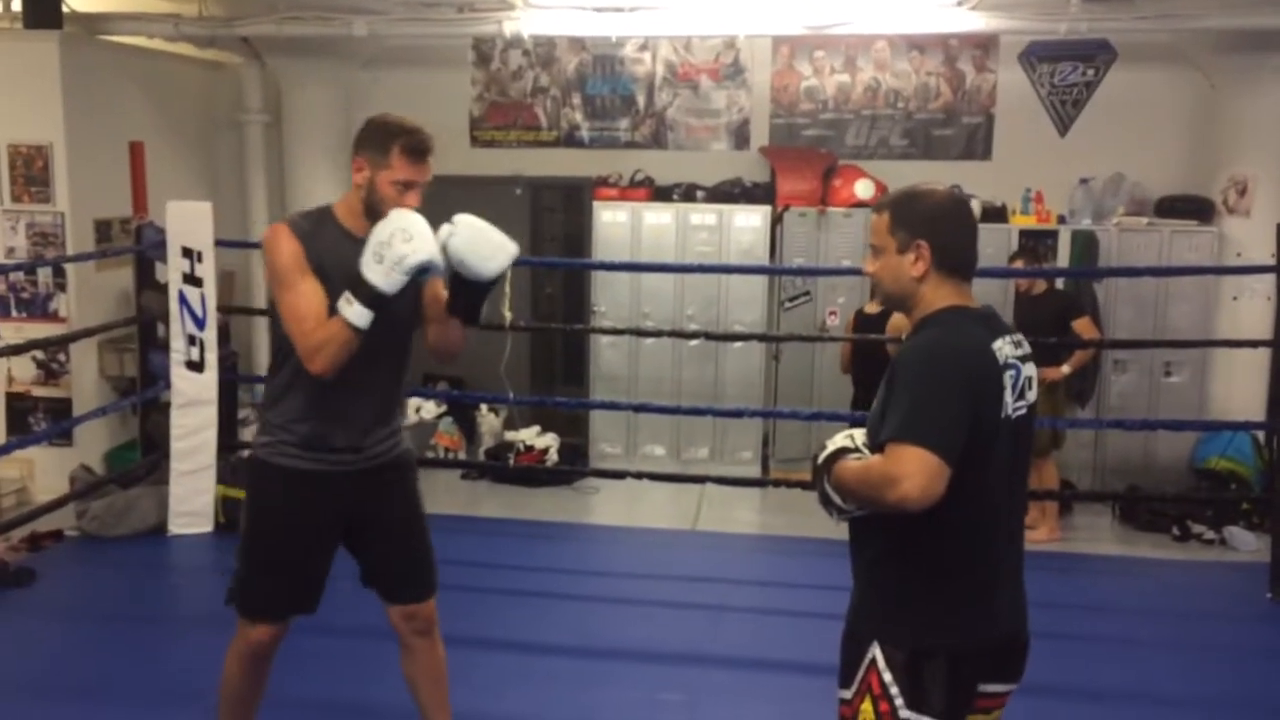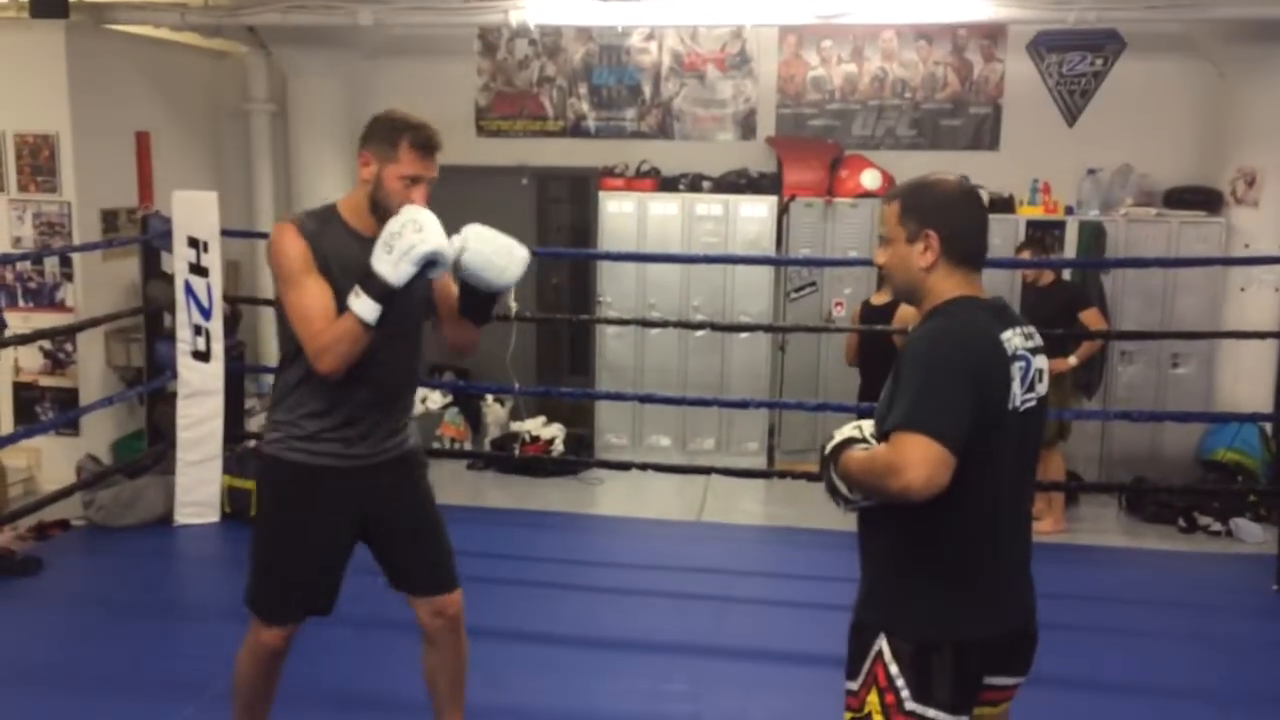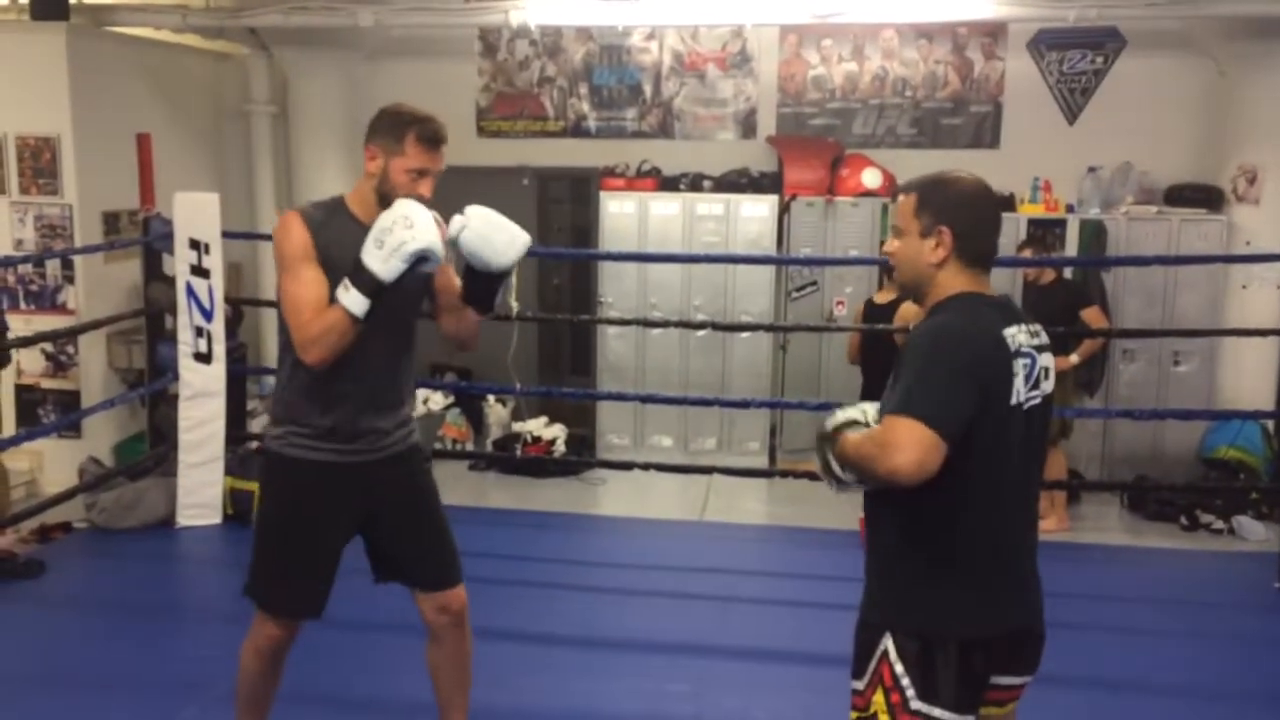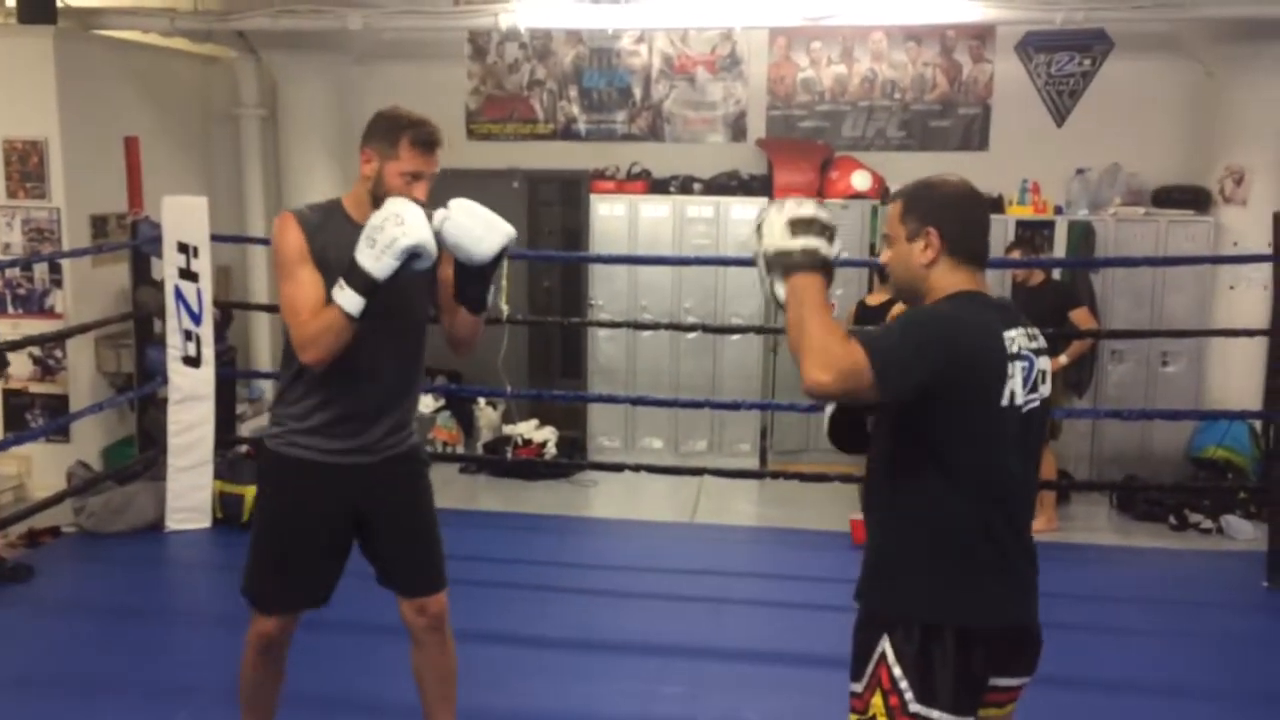
dt=0.3s
person 1, frame 1
left shoulder: (413, 239)
right shoulder: (292, 240)
left elbow: (447, 347)
right elbow: (319, 356)
left wrist: (473, 286)
right wrist: (373, 284)
left hip: (379, 461)
right hip: (294, 466)
left knee: (418, 617)
right knee: (260, 630)
person 1, frame 2
left shoulder: (423, 237)
right shoulder: (298, 239)
left elbow: (461, 341)
right elbow: (329, 356)
left wrist: (482, 290)
right wrist: (382, 279)
left hip: (388, 456)
right hip: (304, 462)
left knee: (444, 612)
right knee: (272, 632)
person 1, frame 3
left shoulder: (430, 233)
right shoulder: (304, 228)
left elbow: (461, 335)
right elbow: (313, 347)
left wrist: (486, 276)
right wrist: (374, 273)
left hip: (391, 452)
right hip: (306, 458)
left knee: (448, 608)
right knee: (275, 627)
person 1, frame 4
left shoulder: (426, 235)
right shoulder: (300, 230)
left elbow: (462, 341)
right elbow: (311, 347)
left wrist: (477, 274)
right wrist: (368, 272)
left hip: (391, 456)
right hip: (305, 458)
left knee: (429, 613)
right knee: (272, 624)
person 2, frame 1
left shoulder: (935, 353)
right shoulder: (1001, 339)
left elbow: (910, 484)
left wrist: (838, 471)
right wrist: (875, 457)
left hip: (918, 630)
person 2, frame 2
left shoulder: (943, 343)
right shoulder: (1014, 332)
left elbow: (914, 473)
left wrist: (846, 460)
right wrist: (879, 445)
left hip: (925, 619)
right hip: (999, 609)
person 2, frame 3
left shoulder: (949, 336)
right shoulder: (1014, 330)
left elbow: (905, 458)
left wrist: (844, 443)
right wrist: (886, 424)
left hip: (934, 615)
right hip: (1006, 604)
person 2, frame 4
left shoulder: (941, 330)
right shoulder: (1019, 332)
left elbow: (825, 372)
left wrist: (802, 268)
left hip: (928, 608)
right hip: (1003, 602)
person 3, frame 1
left shoulder: (1061, 300)
right shoulder: (1021, 299)
left elbow: (1093, 338)
left wrist: (1065, 369)
left hip: (1046, 386)
left knee: (1043, 454)
right knee: (1027, 451)
left ankle: (1051, 525)
right ankle: (1035, 512)
person 3, frame 2
left shoulder: (1068, 291)
right shoulder: (1028, 290)
left elbow: (1100, 330)
left wrist: (1071, 360)
left hip: (1053, 378)
left knee: (1050, 444)
left ankle: (1057, 516)
right ankle: (1041, 503)
person 3, frame 3
left shoulder: (1070, 290)
right shoulder: (1029, 288)
left elbow: (1102, 329)
left wrist: (1073, 358)
left hip: (1056, 376)
left knee: (1052, 442)
left ankle: (1060, 514)
right ankle: (1043, 502)
person 3, frame 4
left shoulder: (1058, 291)
right shoulder: (1019, 290)
left elbow: (1090, 329)
left wrist: (1062, 359)
left knee: (1041, 443)
left ankle: (1049, 515)
right ankle: (1033, 503)
